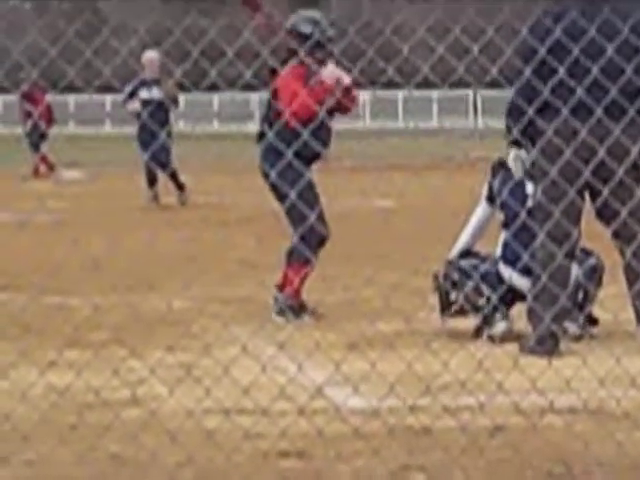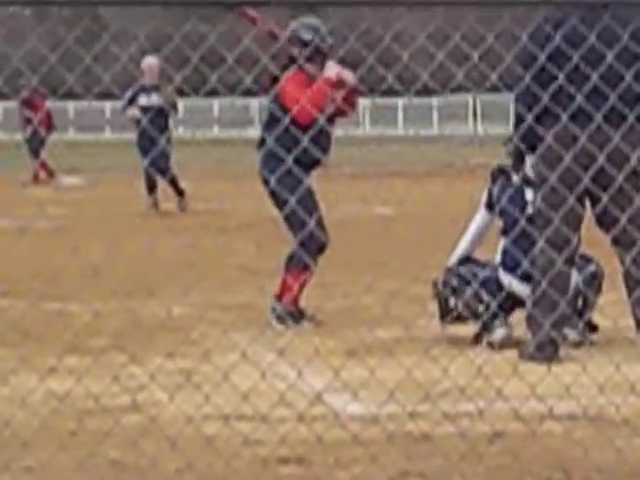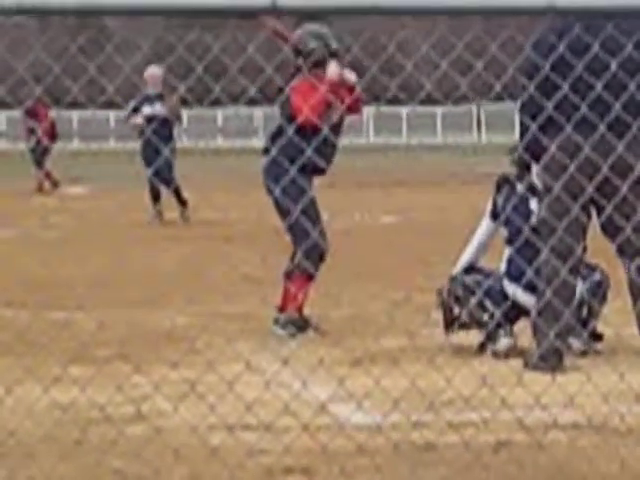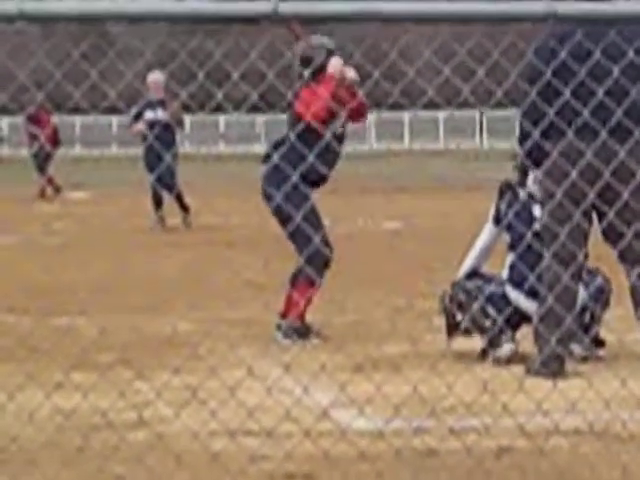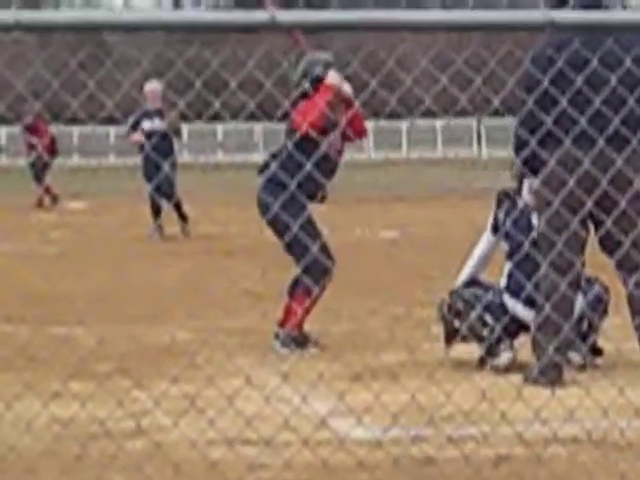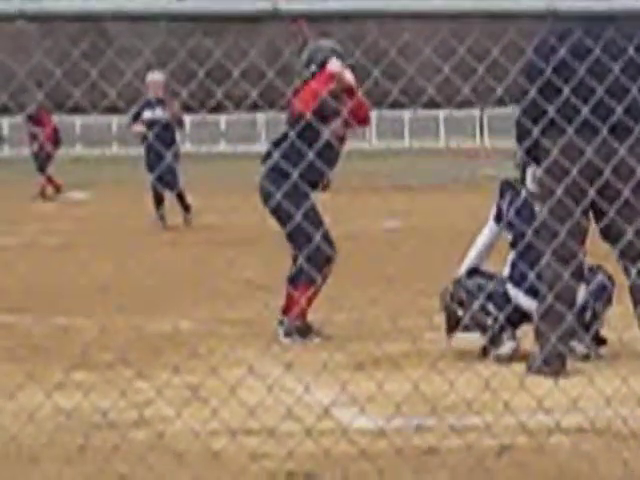
dt=0.2s
person 1, frame 1
left shoulder: (552, 19)
left elbow: (528, 85)
left wrist: (519, 140)
left hip: (561, 134)
left knee: (554, 235)
left ankle: (544, 332)
person 1, frame 2
left shoulder: (551, 26)
left elbow: (530, 92)
left wrist: (529, 147)
left hip: (561, 141)
left knee: (554, 242)
left ankle: (543, 339)
person 1, frame 3
left shoulder: (554, 36)
left elbow: (534, 102)
left wrist: (534, 156)
left hip: (566, 150)
left knee: (560, 251)
left ankle: (548, 349)
person 1, frame 4
left shoulder: (556, 41)
left elbow: (535, 106)
left wrist: (534, 162)
left hip: (568, 156)
left knee: (561, 256)
left ankle: (550, 357)
person 1, frame 5
left shoulder: (553, 49)
left elbow: (531, 115)
left wrist: (529, 169)
left hip: (563, 164)
left knee: (559, 265)
left ankle: (548, 362)
person 1, frame 6
left shoulder: (554, 38)
left elbow: (532, 105)
left wrist: (532, 159)
left hip: (563, 153)
left knee: (559, 255)
left ankle: (550, 353)
person 2, frame 1
left shoulder: (317, 74)
right shoulder: (292, 74)
left elbow: (345, 107)
right elbow: (297, 115)
left wrist: (345, 85)
right wrist: (324, 83)
left hip: (296, 164)
right hip: (282, 163)
left knee: (313, 231)
right knee: (312, 231)
left ankle: (286, 292)
right ankle: (287, 301)
person 2, frame 2
left shoulder: (316, 79)
right shoulder: (294, 79)
left elbow: (346, 108)
right elbow: (305, 115)
left wrist: (347, 84)
right wrist: (326, 79)
left hip: (294, 170)
right hip: (281, 169)
left knee: (312, 238)
right knee: (311, 238)
left ankle: (284, 302)
right ankle: (286, 307)
person 2, frame 3
left shoulder: (325, 85)
right shoulder: (303, 85)
left elbow: (353, 107)
right elbow: (310, 115)
left wrist: (350, 84)
right wrist: (330, 81)
left hip: (296, 176)
right hip: (285, 175)
left knee: (308, 245)
right knee: (312, 245)
left ankle: (287, 312)
right ankle: (290, 316)
person 2, frame 4
left shoulder: (333, 95)
right shoulder: (309, 94)
left elbow: (359, 113)
right elbow: (316, 114)
left wrist: (351, 85)
right wrist: (332, 78)
left hip: (295, 186)
right hip: (283, 185)
left knee: (315, 252)
right knee: (318, 253)
left ankle: (290, 318)
right ankle: (292, 322)
person 2, frame 5
left shoulder: (334, 113)
right shoulder: (307, 108)
left elbow: (359, 132)
right elbow: (308, 123)
left wrist: (348, 99)
right wrist: (329, 89)
left hip: (292, 199)
right hip: (279, 196)
left knee: (314, 262)
right knee: (318, 263)
left ankle: (288, 327)
right ankle: (290, 332)
person 2, frame 6
left shoulder: (337, 99)
right shoulder: (312, 96)
left elbow: (363, 118)
right elbow: (302, 105)
left wrist: (350, 87)
right wrist: (329, 75)
left hip: (295, 187)
right hip: (282, 184)
left knee: (311, 251)
right knee: (320, 252)
left ankle: (291, 316)
right ankle: (294, 322)
person 3, frame 1
left shoulder: (501, 173)
left elbow: (478, 223)
left hip: (513, 279)
right knee: (591, 262)
left ankle: (493, 316)
right ankle: (575, 315)
person 3, frame 2
left shoulder: (500, 179)
left elbow: (477, 230)
left wrist: (451, 267)
left hip: (512, 285)
right knee: (590, 268)
left ankle: (493, 321)
right ankle: (576, 322)
person 3, frame 3
left shoulder: (505, 188)
left elbow: (481, 239)
left wrist: (455, 276)
left hip: (517, 295)
left knee: (461, 281)
right knee: (596, 276)
left ankle: (497, 331)
right ankle: (580, 331)
person 3, frame 4
left shoulder: (508, 195)
left elbow: (483, 246)
left wrist: (458, 282)
left hip: (519, 301)
left knee: (464, 287)
right knee: (599, 281)
left ankle: (499, 337)
right ankle: (582, 337)
person 3, frame 5
left shoulder: (507, 203)
left elbow: (480, 256)
left wrist: (456, 291)
left hip: (518, 311)
left knee: (462, 295)
right knee: (597, 289)
left ankle: (497, 346)
right ankle: (580, 347)
person 3, frame 6
left shoulder: (510, 193)
left elbow: (483, 245)
left wrist: (458, 282)
left hip: (522, 301)
left knee: (464, 284)
right knee: (601, 279)
left ankle: (500, 336)
right ankle: (583, 336)
person 4, frame 1
left shoulder: (164, 82)
right shoulder: (137, 83)
left elbow: (174, 105)
right elbow: (126, 100)
left wrist: (170, 95)
right wrist: (131, 106)
left hip: (162, 128)
right hip: (145, 128)
left knee: (164, 162)
right knee: (149, 161)
left ankle: (180, 188)
right ankle: (153, 194)
person 4, frame 2
left shoulder: (163, 88)
right shoulder: (137, 90)
left elbow: (173, 110)
right elbow: (126, 107)
left wrist: (169, 101)
right wrist: (131, 112)
left hip: (162, 133)
right hip: (144, 134)
left knee: (163, 167)
right knee: (149, 167)
left ankle: (180, 194)
right ankle: (152, 200)
person 4, frame 3
left shoulder: (167, 98)
right shoulder: (141, 100)
left elbow: (177, 120)
right elbow: (130, 117)
left wrist: (173, 109)
right wrist: (135, 121)
left hip: (166, 143)
right hip: (149, 143)
left knee: (167, 177)
right knee: (153, 176)
left ankle: (183, 204)
right ankle: (157, 210)
person 4, frame 4
left shoulder: (169, 103)
right shoulder: (143, 105)
left elbow: (179, 125)
right elbow: (133, 124)
left wrist: (174, 115)
right wrist: (138, 127)
left hip: (168, 148)
right hip: (151, 149)
left knee: (169, 182)
right knee: (155, 182)
left ankle: (185, 210)
right ankle: (159, 215)
person 4, frame 5
left shoulder: (166, 113)
right shoulder: (140, 115)
left elbow: (177, 134)
right elbow: (130, 133)
left wrist: (171, 125)
right wrist: (135, 137)
left hip: (167, 158)
right hip: (149, 158)
left knee: (168, 191)
right knee: (154, 191)
left ankle: (183, 219)
right ankle: (157, 225)
person 4, frame 6
left shoulder: (169, 103)
right shoulder: (142, 105)
left elbow: (179, 125)
right elbow: (132, 123)
left wrist: (174, 115)
right wrist: (136, 127)
left hip: (169, 148)
right hip: (151, 148)
left knee: (171, 181)
right knee: (156, 180)
left ankle: (186, 209)
right ankle: (160, 215)
